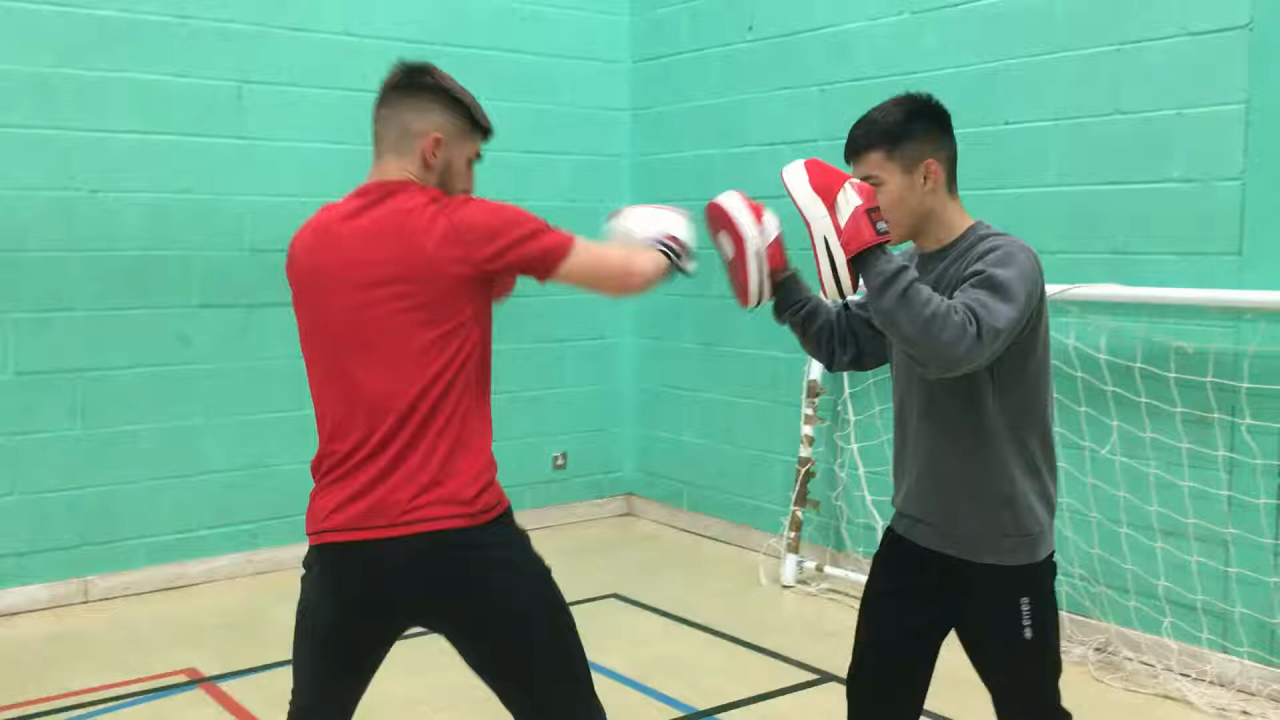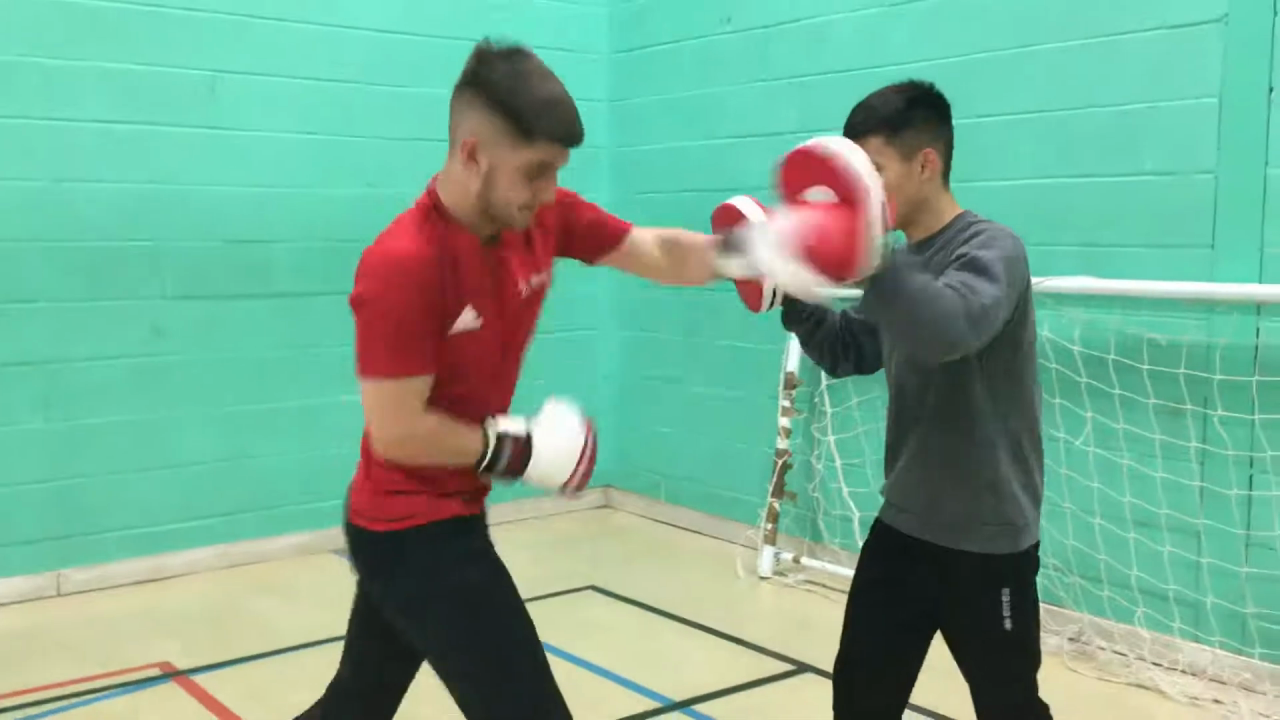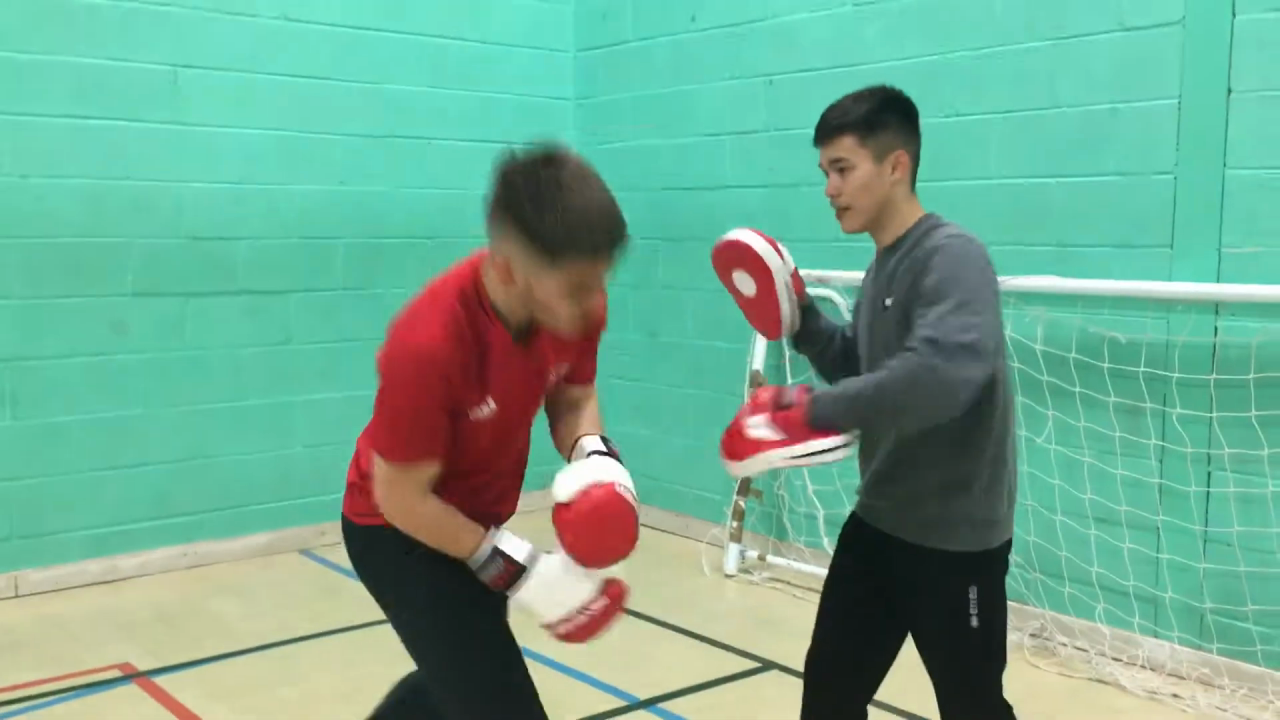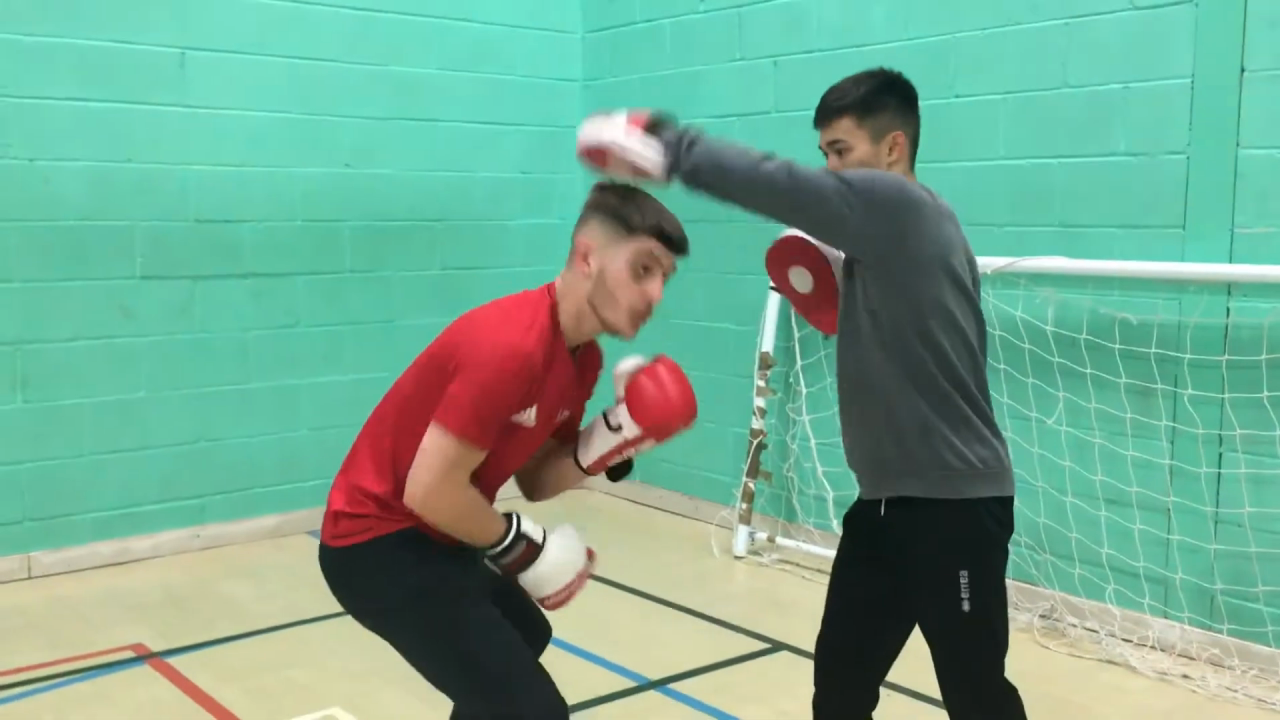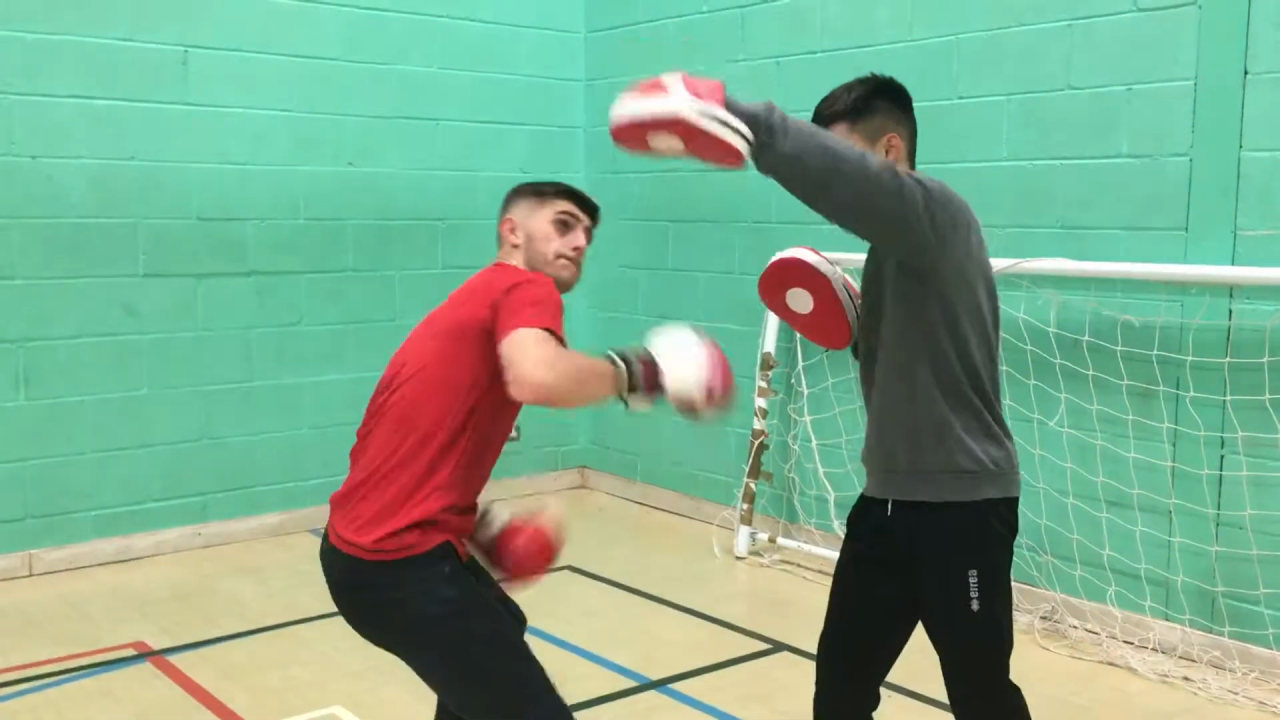
dt=0.3s
person 1, frame 1
left shoulder: (1007, 261)
right shoulder: (905, 272)
left elbow: (953, 345)
right elbow: (843, 346)
left wrist: (865, 255)
right wrist: (781, 284)
left hip: (1003, 550)
right hip: (915, 538)
person 1, frame 2
left shoulder: (992, 249)
right shoulder: (903, 262)
left elbow: (952, 327)
right elbow: (846, 352)
right wrist: (793, 293)
left hip: (987, 541)
right hip: (902, 528)
person 1, frame 3
left shoulder: (955, 254)
right shoulder: (879, 267)
left elbow: (948, 372)
left wrist: (814, 411)
right wrist: (792, 316)
left hip: (958, 537)
right hip: (880, 524)
person 1, frame 4
left shoulder: (894, 208)
right shoulder: (889, 226)
left elbow: (772, 182)
left wrist: (665, 141)
right wrist: (839, 313)
left hip: (955, 502)
right hip: (886, 498)
person 1, frame 5
left shoulder: (935, 213)
right shoulder: (894, 240)
left elbow: (844, 177)
left wrist: (737, 119)
right wrist: (853, 329)
left hip: (962, 504)
right hip: (889, 498)
person 2, frame 1
left shoulder: (306, 244)
right shoulder: (472, 225)
right elbow: (627, 272)
right wrist: (670, 242)
left hip: (341, 539)
right hip: (461, 535)
person 2, frame 2
left shoulder: (543, 218)
right shoulder: (400, 262)
left elbow: (657, 255)
right elbow: (395, 432)
right wrist: (517, 449)
right hip: (412, 529)
person 2, frame 3
left shoulder: (569, 297)
right shoulder: (428, 344)
left elbow: (572, 398)
right elbow: (403, 501)
left wrist: (596, 455)
right wrist: (517, 570)
left hip: (474, 516)
right hip: (399, 526)
person 2, frame 4
left shoulder: (582, 357)
right shoulder: (513, 347)
left elbow: (537, 480)
right elbow: (430, 492)
left wrist: (608, 441)
right wrist: (525, 547)
left hip: (430, 532)
right hip: (378, 540)
left knee: (522, 638)
person 2, frame 5
left shoulder: (475, 307)
right shoulder: (523, 289)
right elbow: (534, 378)
left wrist: (474, 528)
right wrist: (648, 370)
right hip: (393, 554)
left knee: (499, 635)
